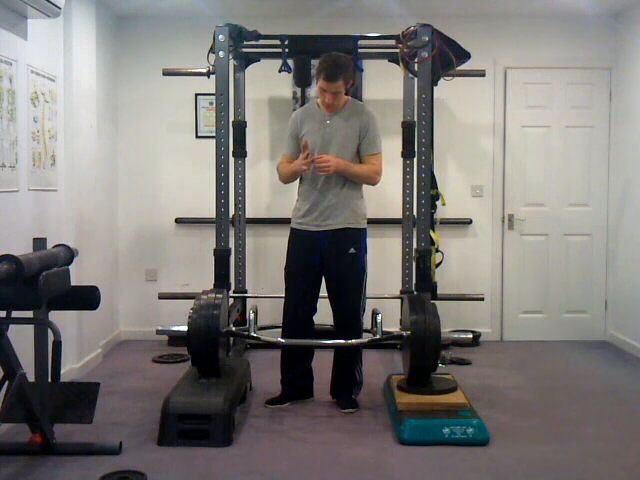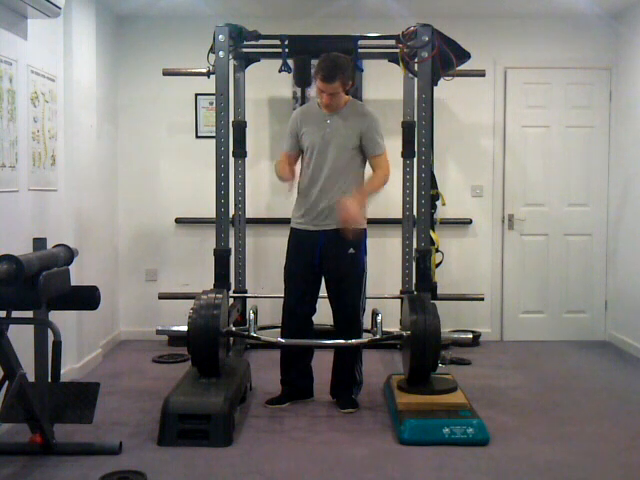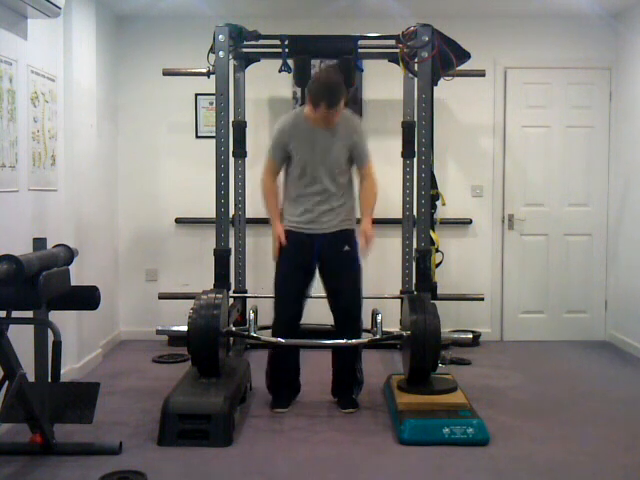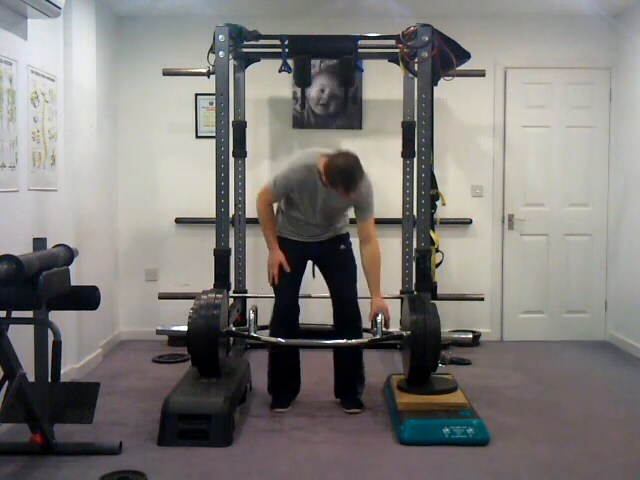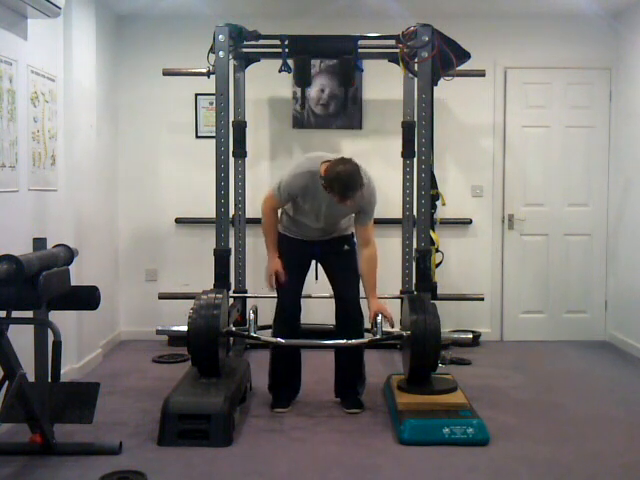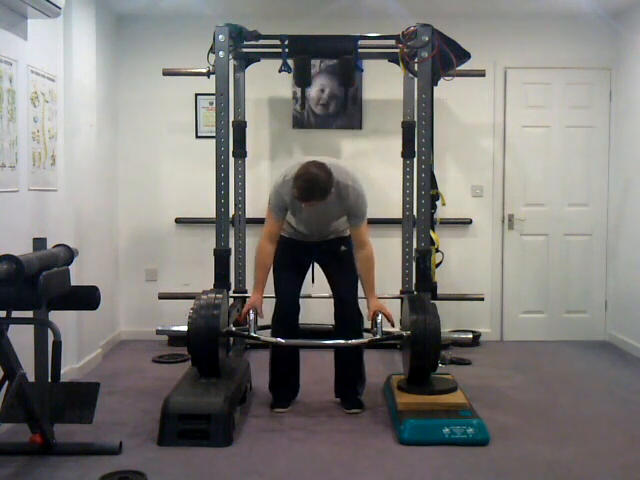
dt=0.5s
person 1, frame 1
left shoulder: (363, 118)
right shoulder: (300, 117)
left elbow: (374, 172)
right elbow: (283, 172)
left wrist: (340, 164)
right wrist: (299, 165)
left hip: (347, 229)
right hip: (304, 228)
left knee: (348, 315)
right knee: (296, 312)
left ankle: (346, 388)
right ankle: (295, 385)
person 1, frame 2
left shoulder: (364, 119)
right shoulder: (301, 116)
left elbow: (382, 171)
right elbow: (285, 162)
left wrist: (358, 200)
right wrist: (286, 171)
left hip: (345, 231)
right hip: (303, 229)
left knee: (348, 315)
right knee: (295, 312)
left ankle: (346, 389)
right ankle: (295, 385)
person 1, frame 3
left shoulder: (353, 128)
right shoulder: (288, 127)
left elbow: (366, 177)
right elbow: (270, 176)
left wrist: (367, 221)
right wrist: (276, 223)
left hip: (340, 233)
right hip: (294, 233)
left knee: (348, 311)
right knee: (286, 313)
left ankle: (346, 389)
right ankle: (283, 388)
person 1, frame 4
left shoulder: (362, 184)
right shoulder: (298, 171)
left elbow: (368, 240)
right elbow: (264, 200)
left wrist: (376, 295)
right wrist: (273, 249)
left hip: (334, 238)
right hip: (290, 238)
left knee: (348, 308)
right knee: (285, 310)
left ankle: (349, 390)
right ankle: (282, 390)
person 1, frame 5
left shoulder: (366, 189)
right shoulder: (301, 176)
left elbow: (366, 244)
right elbow: (269, 207)
left wrist: (373, 297)
right wrist: (273, 258)
left hip: (338, 239)
right hip: (293, 237)
left knee: (350, 307)
right knee: (287, 308)
left ankle: (349, 391)
right ankle: (283, 391)
person 1, frame 6
left shoulder: (351, 191)
right shoulder: (284, 186)
left elbow: (362, 246)
right elbow: (269, 240)
left wrist: (372, 297)
right wrist: (257, 292)
left hip: (336, 240)
right hip: (292, 240)
left knee: (348, 307)
right knee: (285, 308)
left ankle: (350, 391)
right ankle: (282, 391)
